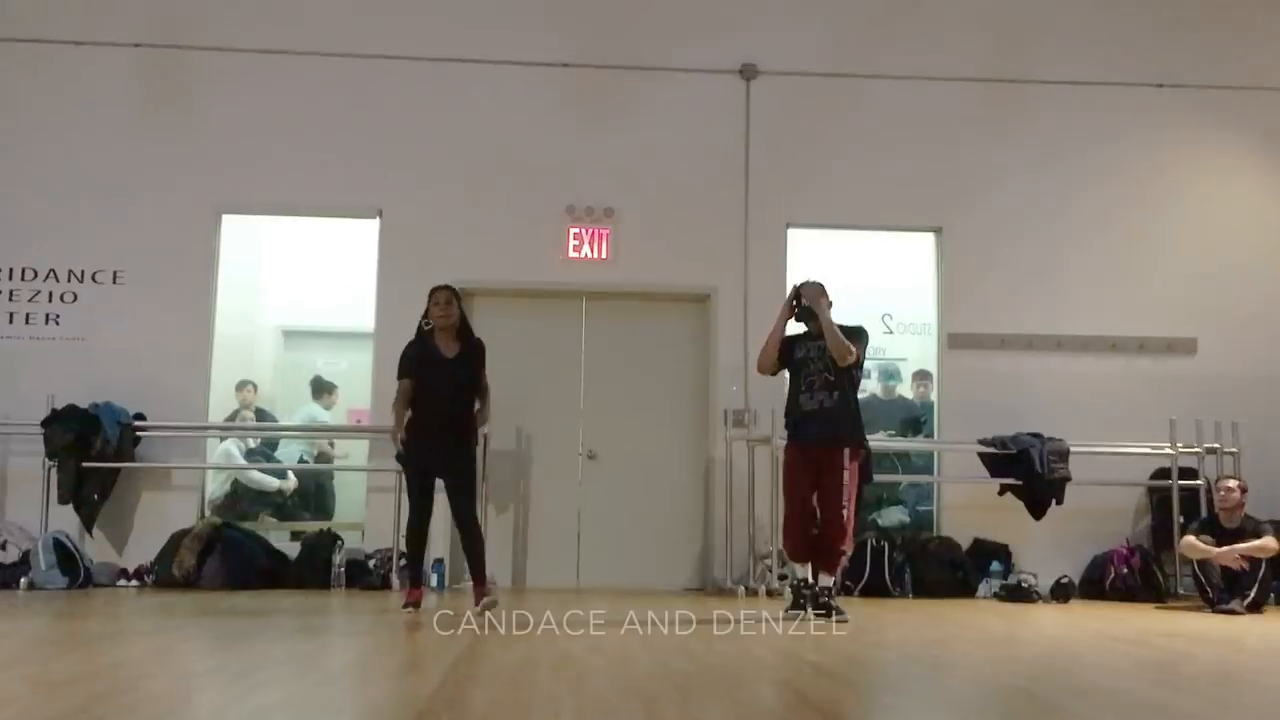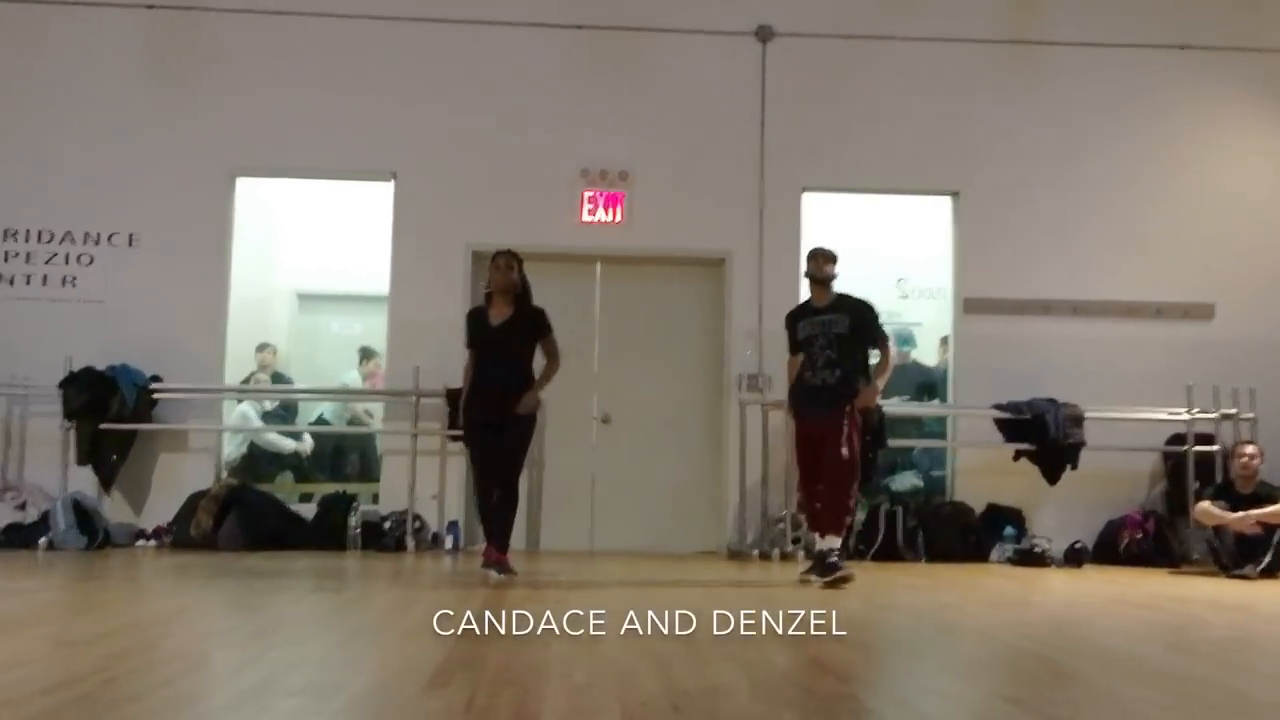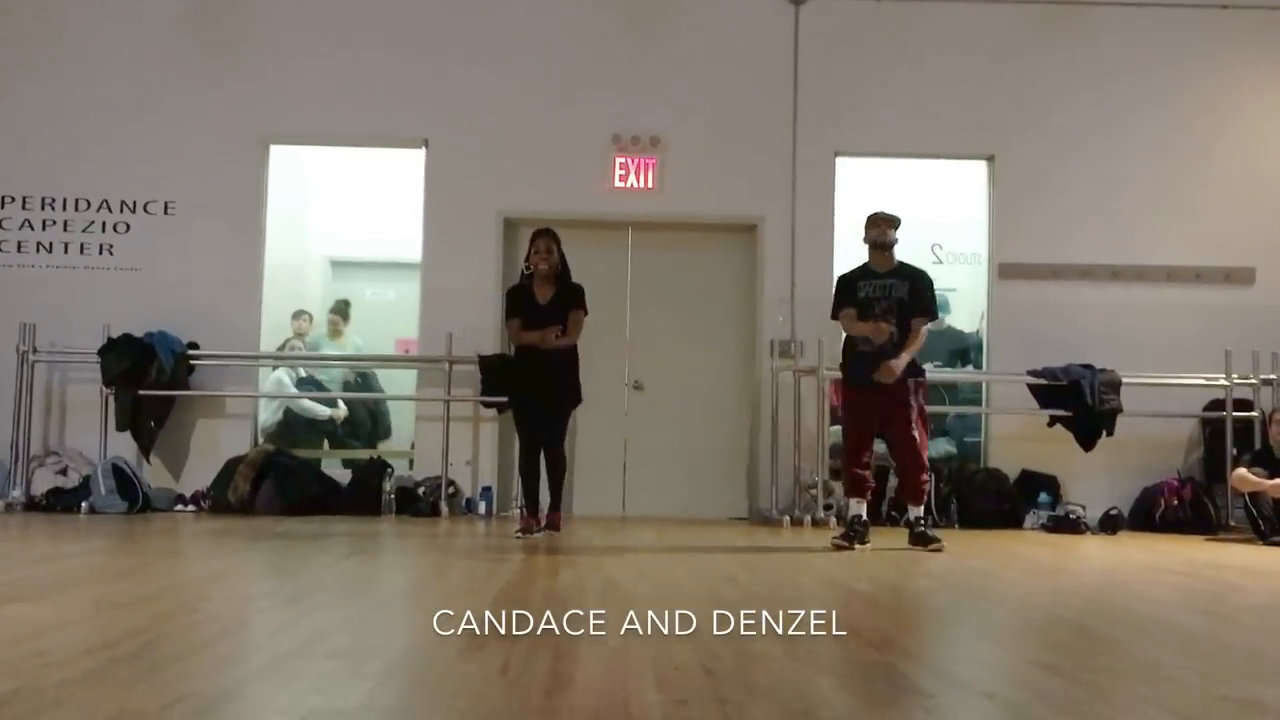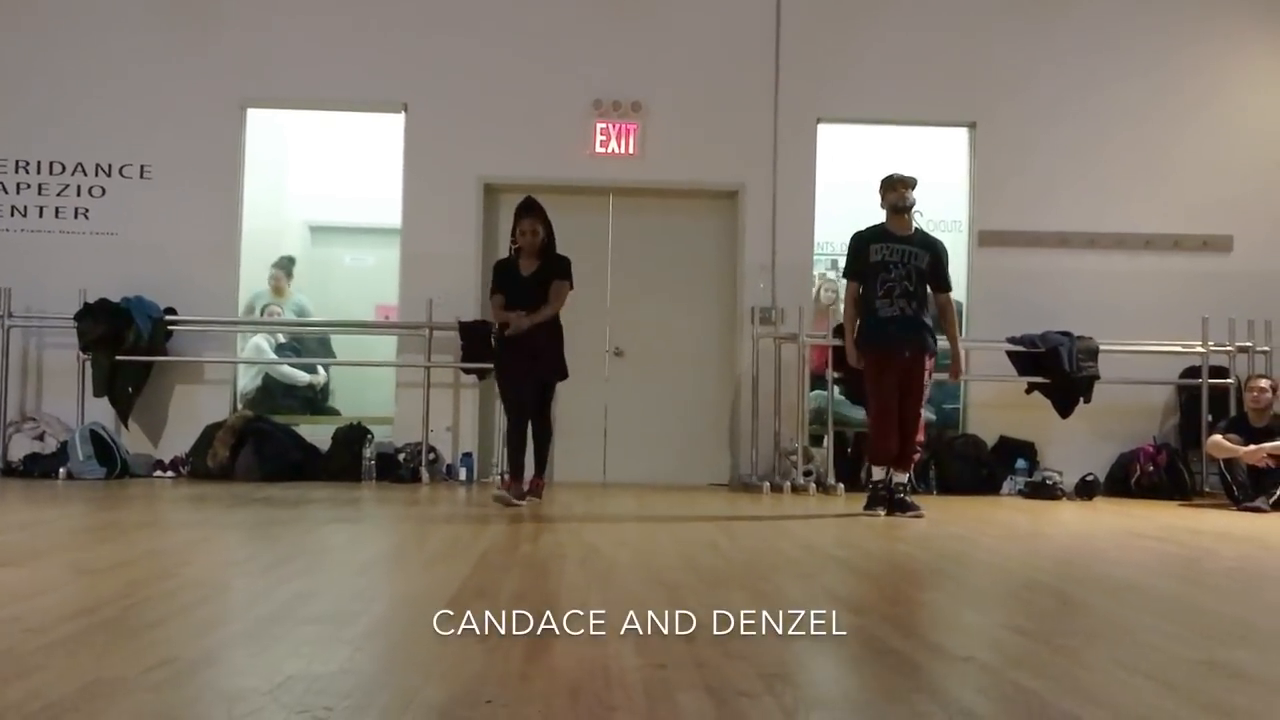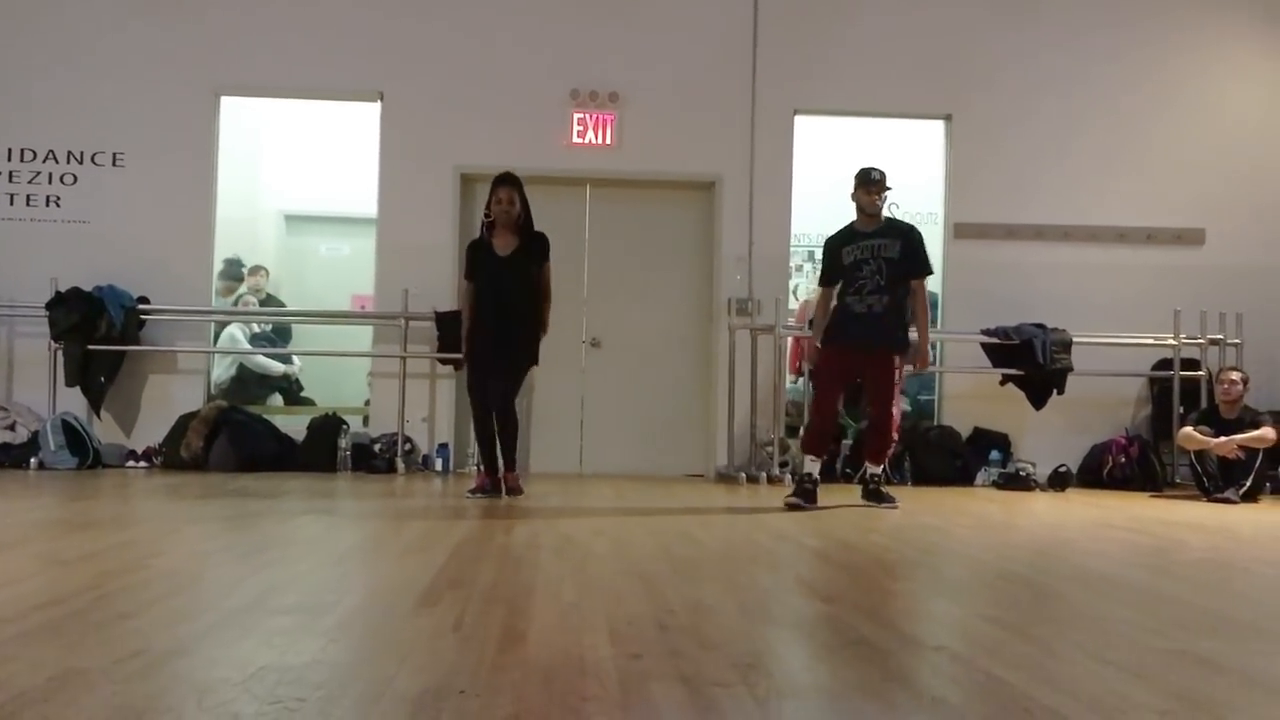
dt=0.7s
person 1, frame 1
left shoulder: (854, 334)
right shoulder: (793, 342)
left elbow: (845, 357)
right elbow: (763, 367)
left wrist: (822, 311)
right wrist: (783, 317)
left hip: (840, 441)
right hip: (800, 441)
left knee: (835, 519)
right knee: (796, 517)
left ankle: (824, 594)
right ankle: (803, 584)
person 1, frame 2
left shoulder: (859, 310)
right shoulder: (795, 318)
left elbow: (884, 352)
left wrist: (874, 385)
right wrist: (791, 397)
left hip: (845, 406)
right hip: (807, 408)
left knee: (841, 479)
right knee: (812, 483)
left ankle: (833, 553)
right ankle: (822, 553)
person 1, frame 3
left shoulder: (916, 279)
right shoulder: (849, 281)
left elbow: (920, 329)
right elbow: (847, 323)
left wrist: (901, 360)
right wrist: (869, 330)
left hip: (903, 376)
right hip: (858, 375)
left knee: (911, 449)
right knee: (856, 450)
left ankle: (917, 524)
right ankle: (857, 522)
person 1, frame 4
left shoulder: (932, 247)
right shoulder: (864, 241)
left elbow: (943, 301)
right elbow: (852, 294)
left wrist: (956, 351)
right wrist: (850, 342)
left hip: (917, 344)
right hip: (876, 343)
left knee: (911, 418)
right knee: (881, 415)
left ankle: (900, 490)
right ankle: (878, 486)
person 1, frame 5
left shoulder: (906, 235)
right shoulder: (837, 243)
left elbow: (918, 291)
right elbow: (826, 294)
left wrist: (923, 341)
right wrist: (815, 339)
left hip: (887, 341)
right hip: (842, 338)
left knee: (884, 413)
right knee: (823, 406)
left ankle: (873, 480)
right ankle: (808, 480)
person 2, frame 1
left shoulder: (474, 348)
right shoulder: (415, 350)
left elbow: (481, 388)
right elbow: (402, 396)
left wrist: (483, 411)
right wrist: (397, 423)
left hip: (460, 444)
right hip: (421, 444)
left knee: (466, 513)
right knee: (419, 514)
left ankle: (481, 587)
right ankle: (414, 588)
person 2, frame 2
left shoulder: (531, 316)
right shoulder: (475, 317)
left elbow: (553, 360)
left wrist: (533, 392)
right wrist: (464, 404)
left hip: (516, 409)
right hip: (480, 408)
left knee: (508, 478)
right knee: (483, 478)
left ankle: (500, 552)
right ankle: (490, 544)
person 2, frame 3
left shoulder: (573, 292)
right shoulder: (516, 294)
left elbow: (574, 334)
right elbow: (514, 335)
left wrist: (553, 342)
right wrist: (541, 336)
left hip: (561, 381)
right hip: (526, 380)
left knee: (554, 446)
right knee: (529, 446)
left ankle: (554, 510)
right ankle: (530, 515)
person 2, frame 4
left shoulder: (559, 265)
right shoulder: (503, 268)
left elbow: (556, 303)
right elbow: (496, 308)
left wrist: (530, 320)
right wrist: (510, 317)
left hip: (545, 352)
right hip: (511, 354)
left knee: (540, 416)
right knee: (516, 415)
left ankle: (538, 478)
right ankle: (515, 483)
person 2, frame 5
left shoulder: (536, 243)
right shoulder: (477, 248)
left elbow: (544, 291)
right elbow: (469, 297)
left wrist: (541, 328)
right wrist: (466, 340)
left hip: (519, 337)
right hip: (484, 337)
left knee: (503, 401)
right knee: (480, 403)
left ankle: (510, 472)
right ankle: (490, 475)
